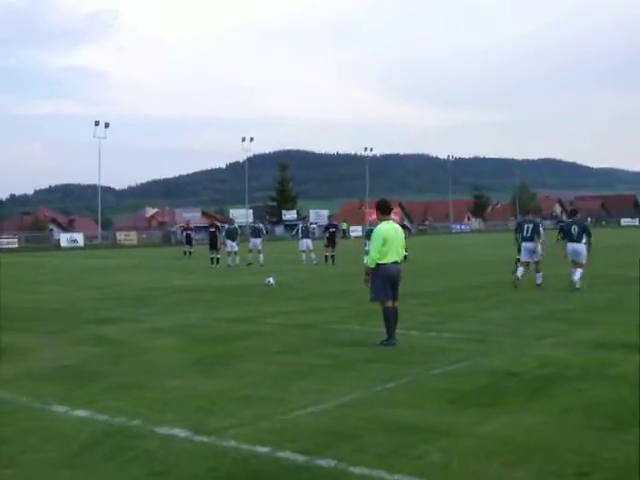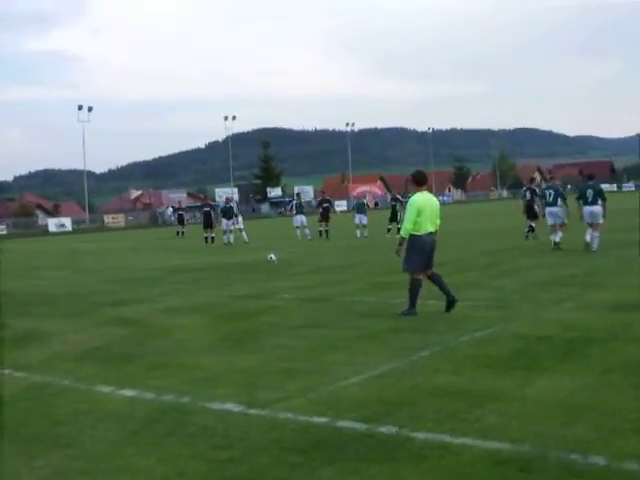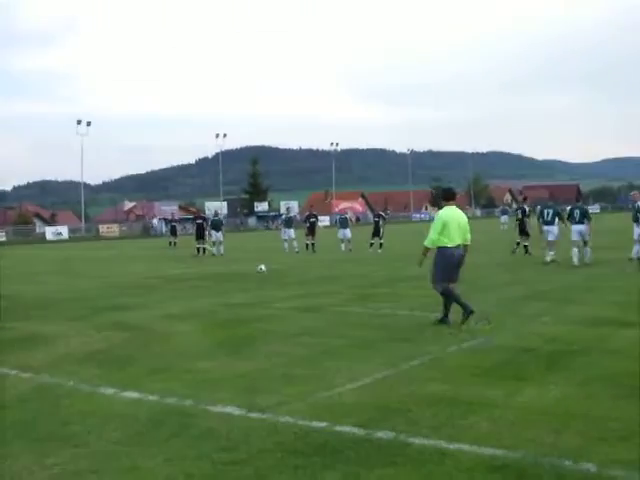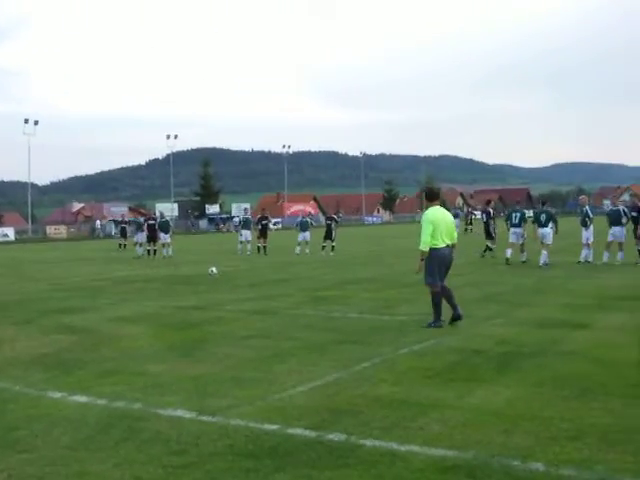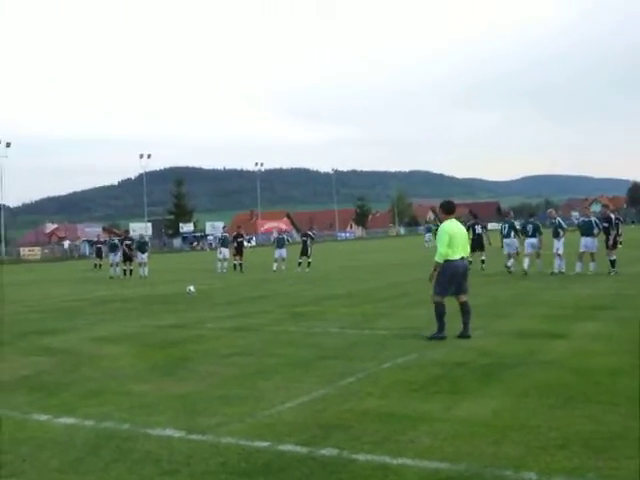
dt=0.7s
person 1, frame 1
left shoulder: (379, 230)
right shoulder: (399, 229)
left elbow: (374, 254)
right elbow: (402, 251)
left wrist: (367, 273)
left hip: (382, 268)
right hip: (396, 267)
left knee: (386, 303)
right knee: (393, 302)
left ankle: (390, 338)
right ankle: (392, 335)
person 1, frame 2
left shoulder: (414, 200)
right shoulder: (434, 200)
left elbow: (407, 225)
right elbow: (437, 222)
left wrist: (400, 244)
left hip: (417, 239)
right hip: (430, 238)
left knee: (415, 274)
right knee: (428, 271)
left ankle: (412, 308)
right ankle: (449, 296)
person 1, frame 3
left shoulder: (441, 214)
right shoulder: (462, 215)
left elbow: (432, 237)
right elbow: (467, 238)
left wrist: (423, 254)
right wrist: (464, 255)
left hip: (444, 252)
right hip: (457, 251)
left knee: (439, 285)
right knee: (448, 284)
left ankle: (466, 307)
right ankle: (445, 317)
person 1, frame 4
left shoulder: (428, 215)
right shoulder: (447, 214)
left elbow: (425, 240)
right elbow: (454, 237)
left wrist: (422, 259)
right wrist: (450, 253)
left hip: (435, 252)
right hip: (447, 251)
left knee: (434, 286)
right knee: (441, 285)
left ankle: (437, 320)
right ankle: (456, 311)
person 1, frame 5
left shoulder: (444, 227)
right shoulder: (461, 227)
left elbow: (441, 252)
right elbow: (467, 250)
left wrist: (434, 270)
left hip: (449, 265)
right hip: (462, 264)
left knee: (437, 297)
right knee: (462, 297)
left ankle: (441, 331)
right ankle: (466, 330)
